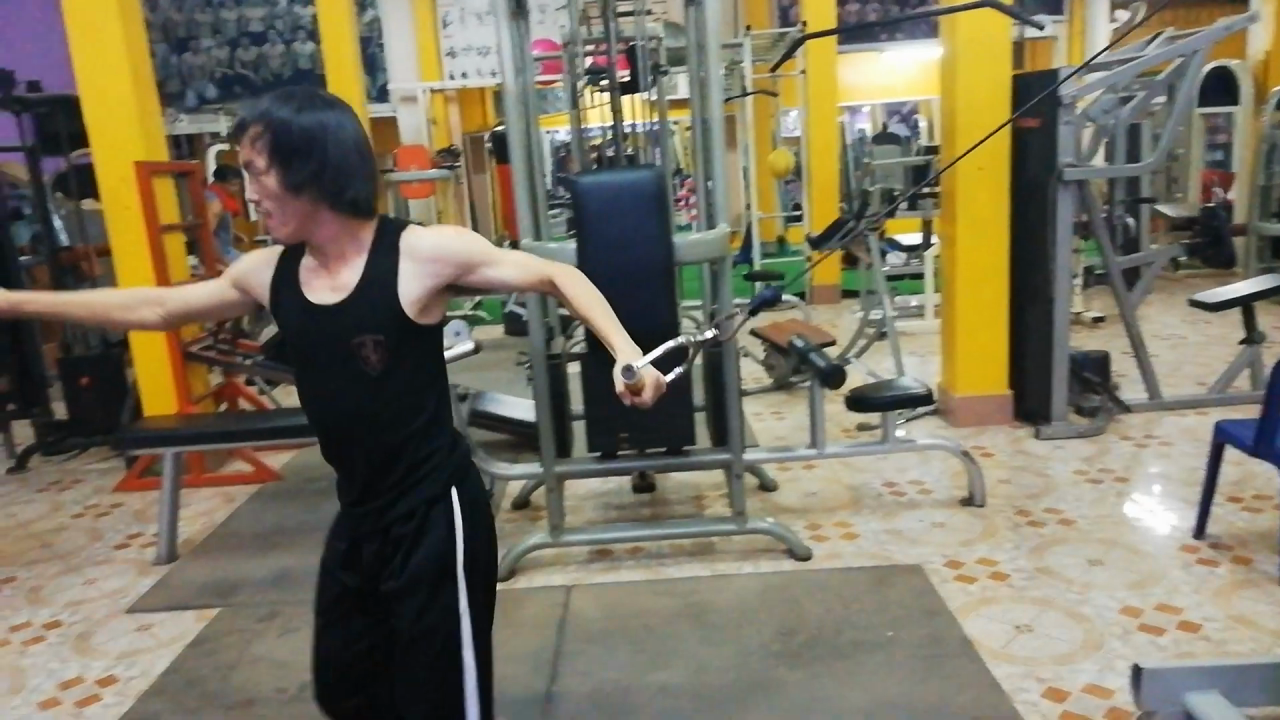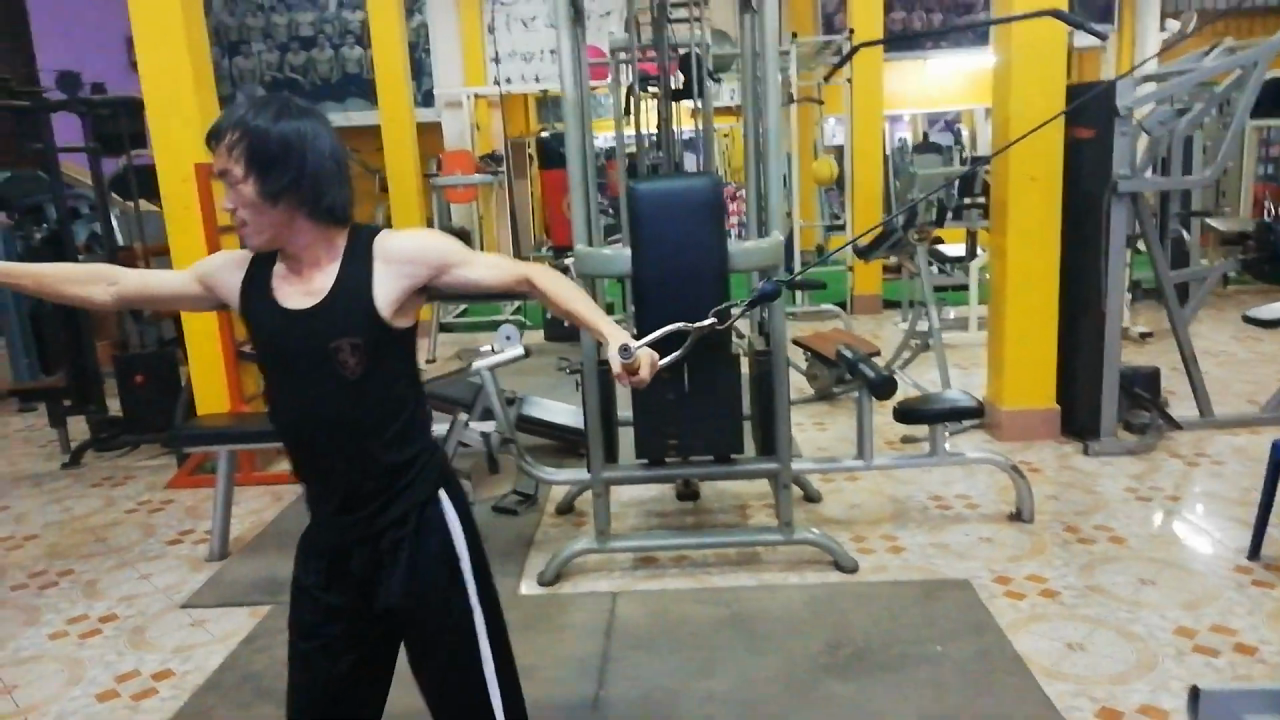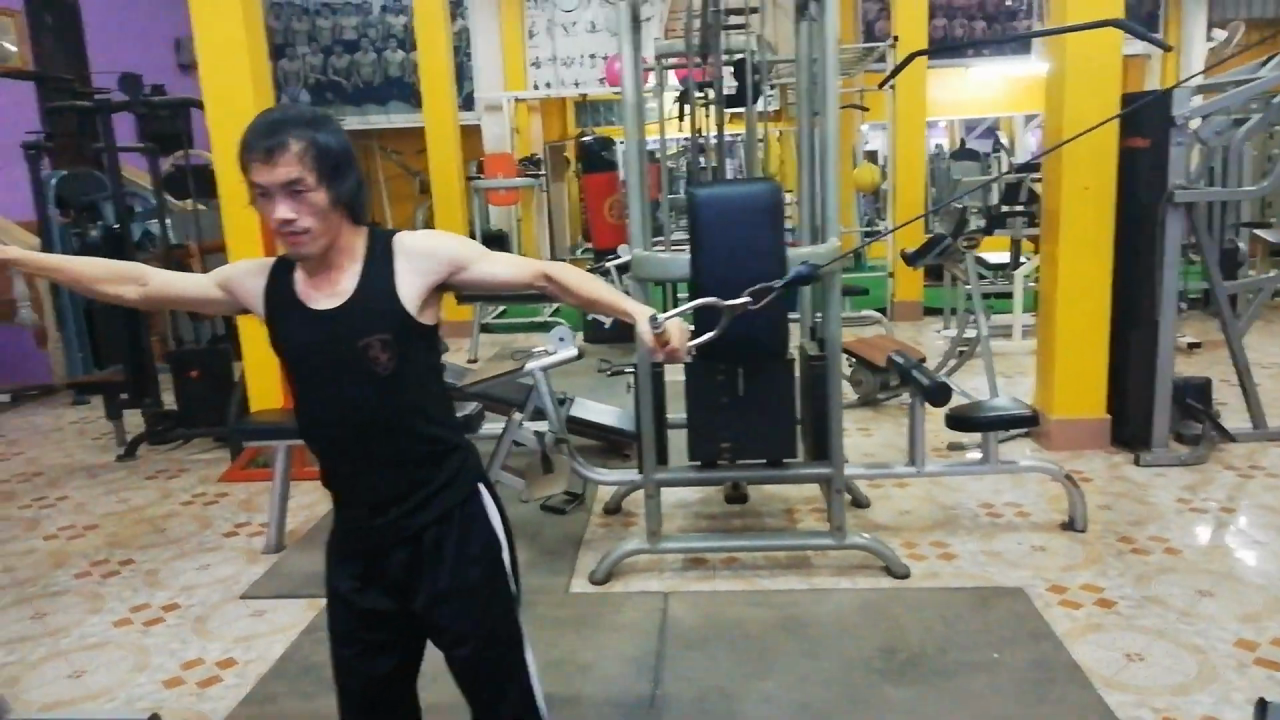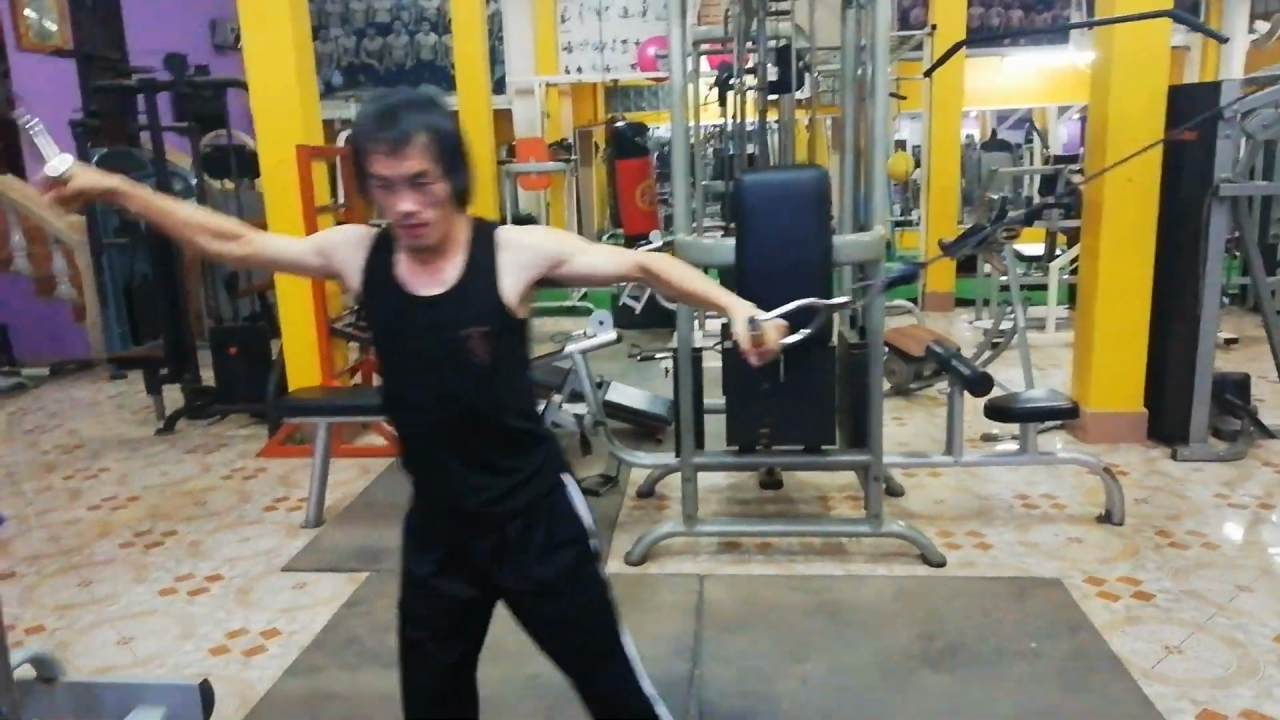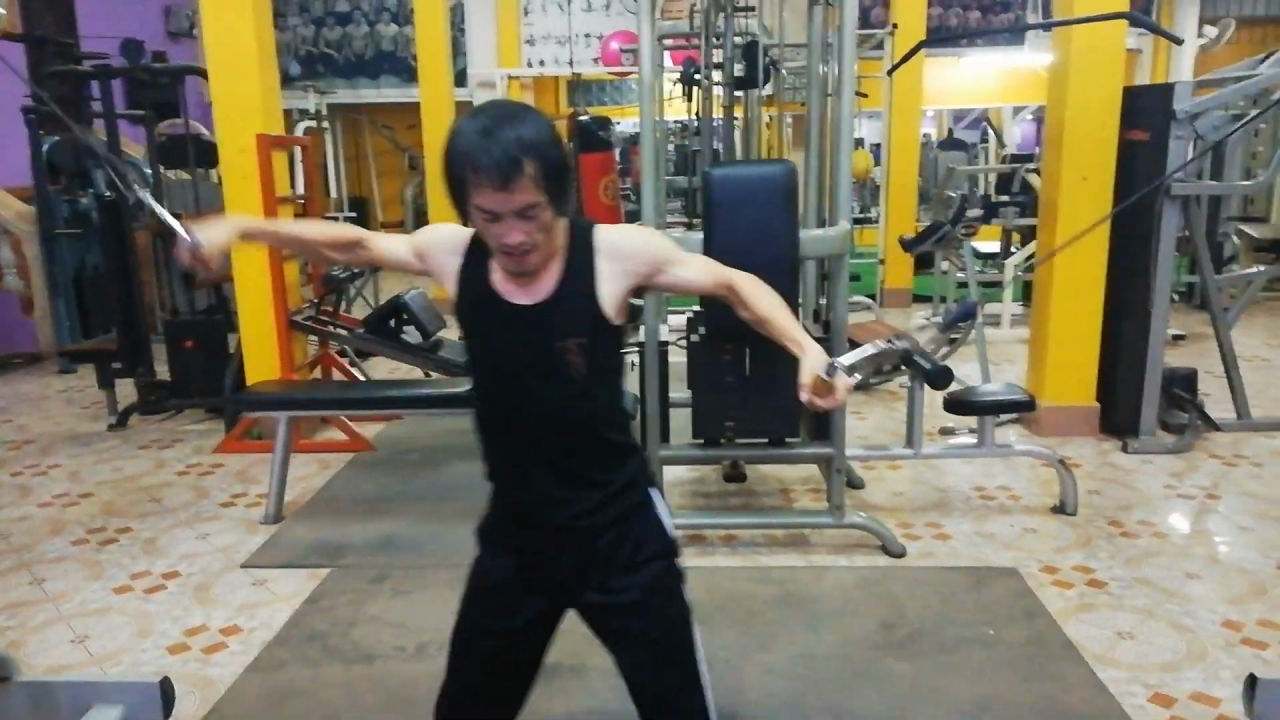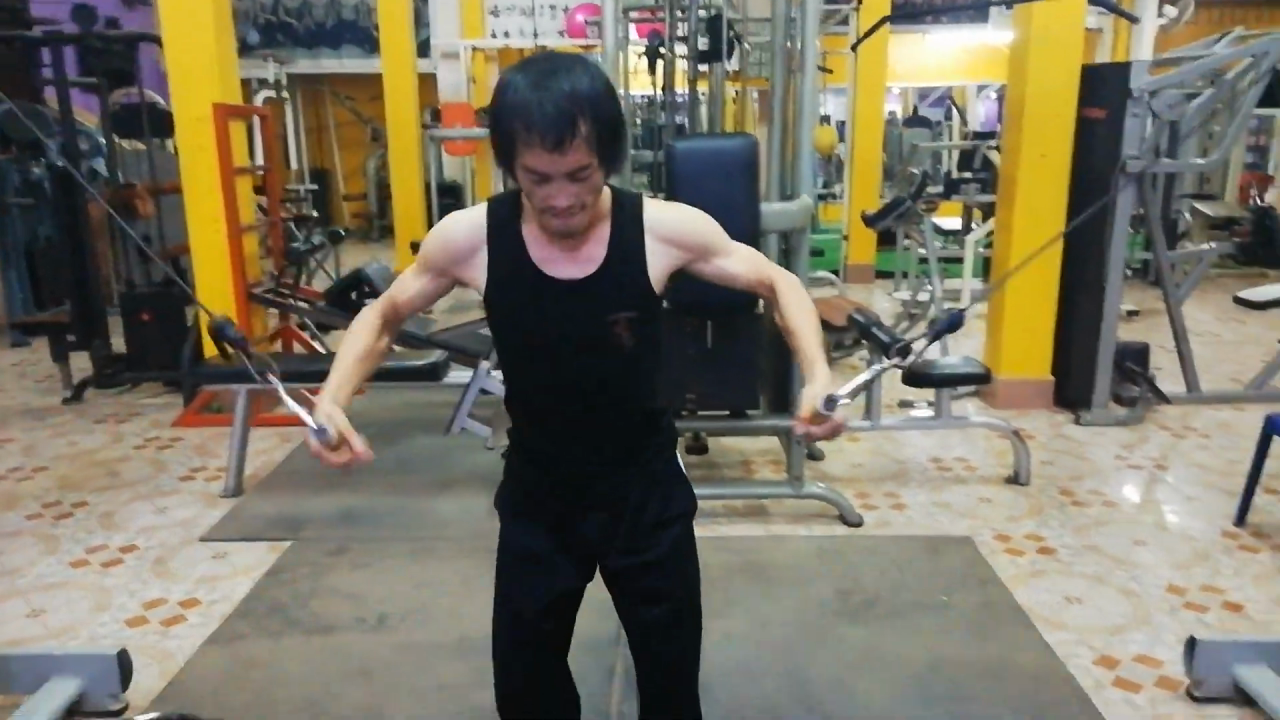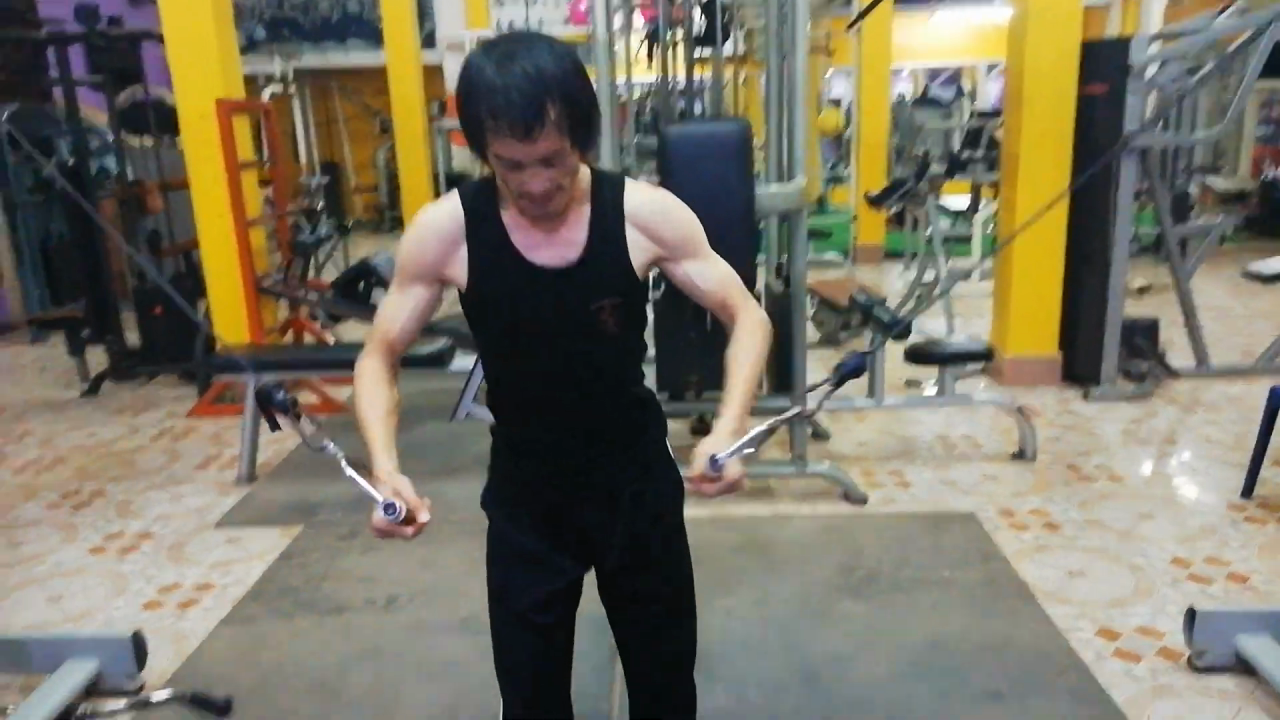
dt=0.3s
person 1, frame 1
left shoulder: (422, 254)
right shoulder: (267, 272)
left elbow: (554, 276)
right elbow: (156, 308)
left wrist: (624, 349)
left hip: (436, 514)
right hip: (361, 519)
person 1, frame 2
left shoulder: (395, 258)
right shoulder: (237, 278)
left elbow: (527, 278)
right elbow: (110, 287)
left wrist: (610, 334)
left hip: (418, 526)
right hip: (331, 537)
person 1, frame 3
left shoulder: (417, 258)
right shoulder: (261, 285)
left elbow: (543, 274)
right elbow: (138, 285)
left wrist: (638, 312)
left hip: (453, 525)
right hip: (360, 540)
person 1, frame 4
left shoulder: (518, 250)
right shoulder: (357, 255)
left elbow: (645, 266)
right elbow: (234, 242)
left wrist: (735, 308)
right wrist: (111, 187)
left hip: (535, 515)
right hip: (438, 525)
person 1, frame 5
left shoulder: (616, 252)
right shoulder: (450, 255)
left elbow: (732, 283)
right elbow: (355, 242)
left wrist: (806, 348)
right wrist: (242, 228)
left hip: (620, 528)
right hip: (516, 532)
person 1, frame 6
left shoulder: (663, 228)
right shoulder: (470, 237)
left elbow: (778, 285)
right elbow: (382, 316)
left wrist: (816, 374)
right wrist: (334, 398)
left hip: (645, 494)
right hip: (535, 502)
person 1, frame 7
left shoulder: (643, 212)
right shoulder: (445, 230)
left elbow: (743, 314)
right elbow: (379, 357)
left wrist: (727, 428)
right wrist: (385, 468)
left hip: (636, 483)
right hip: (524, 497)
